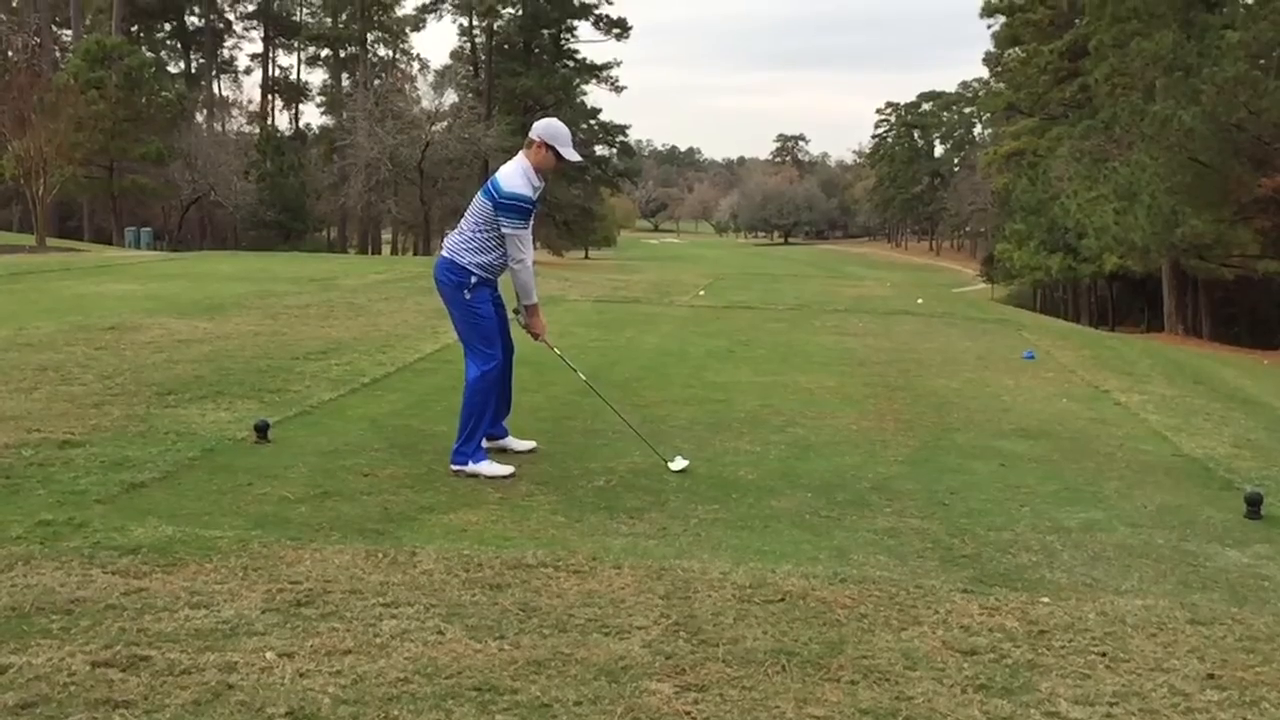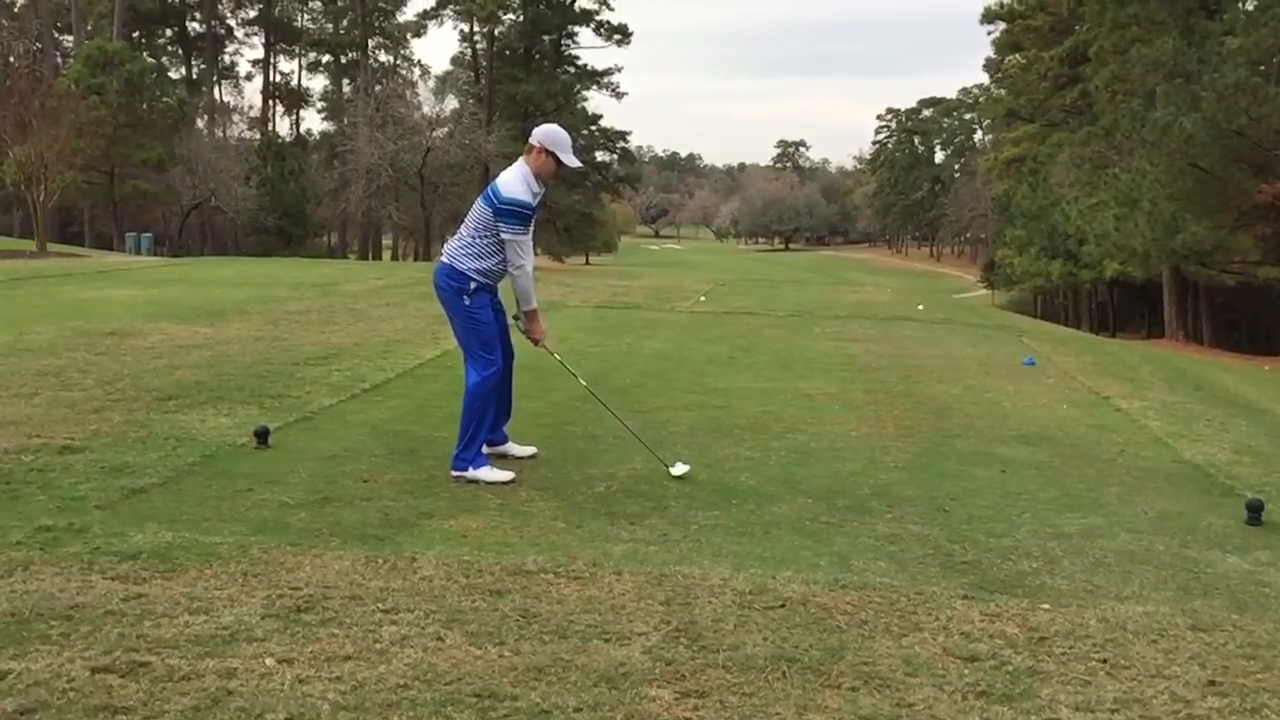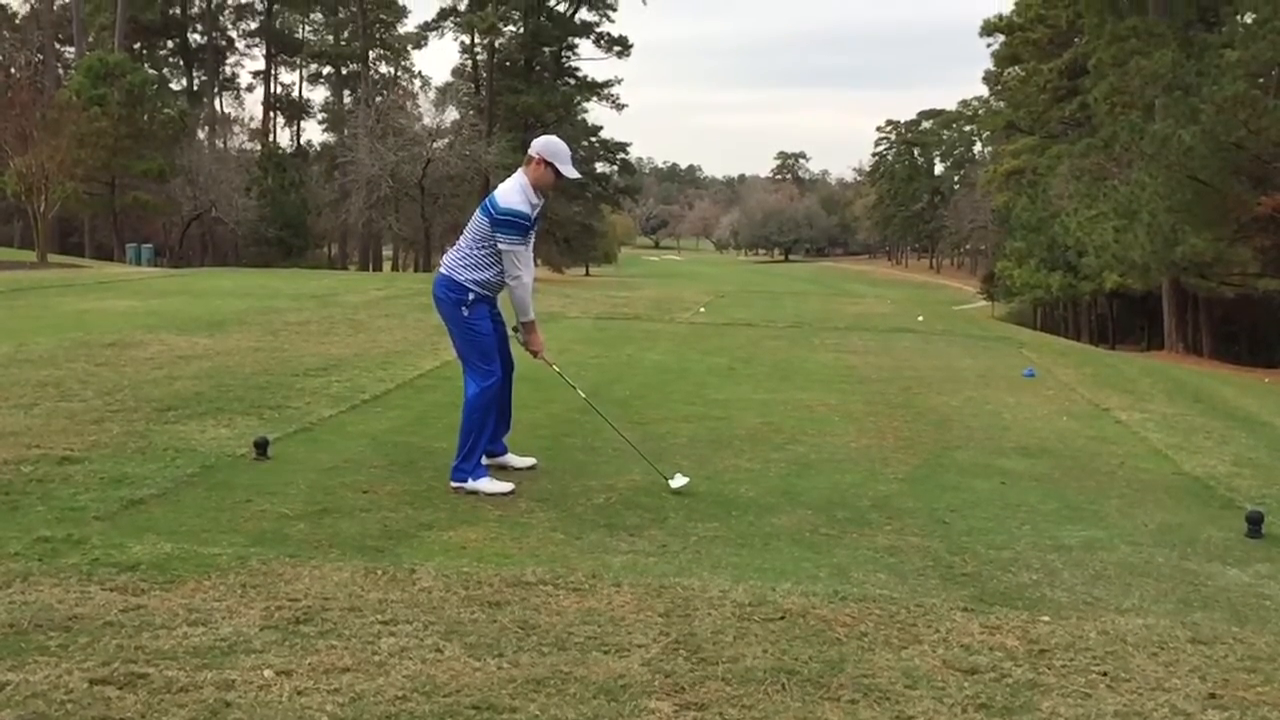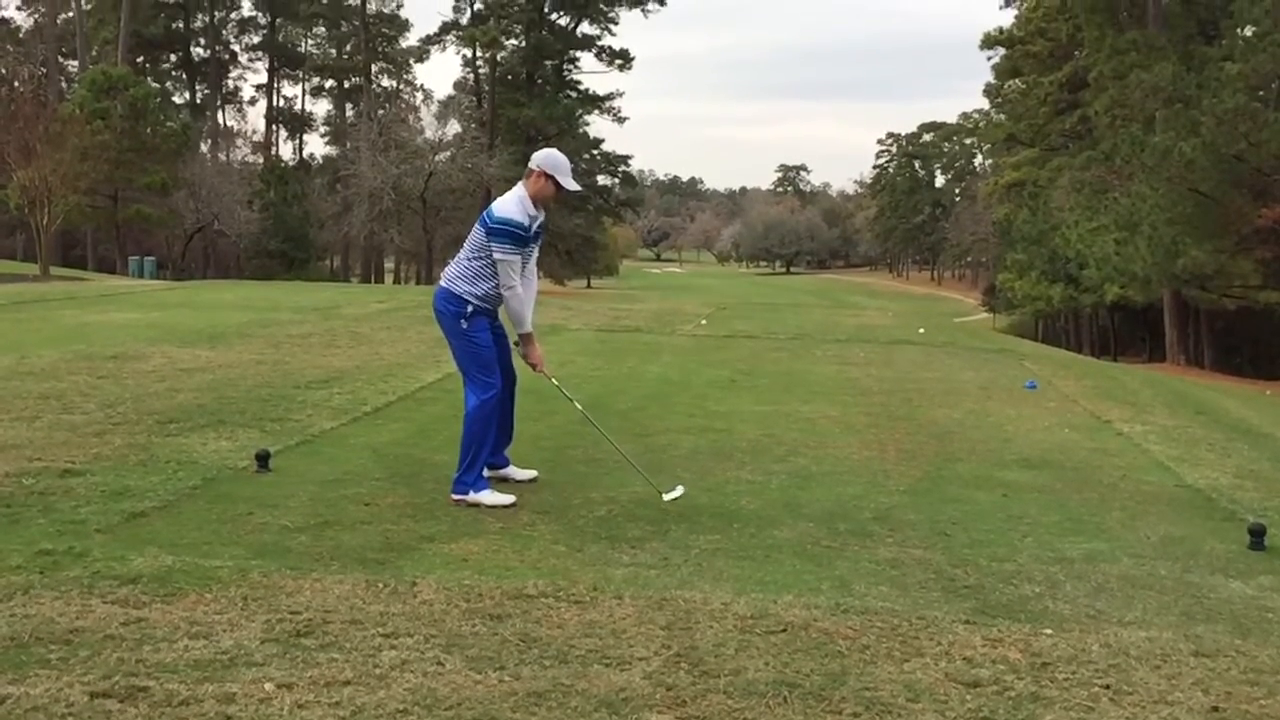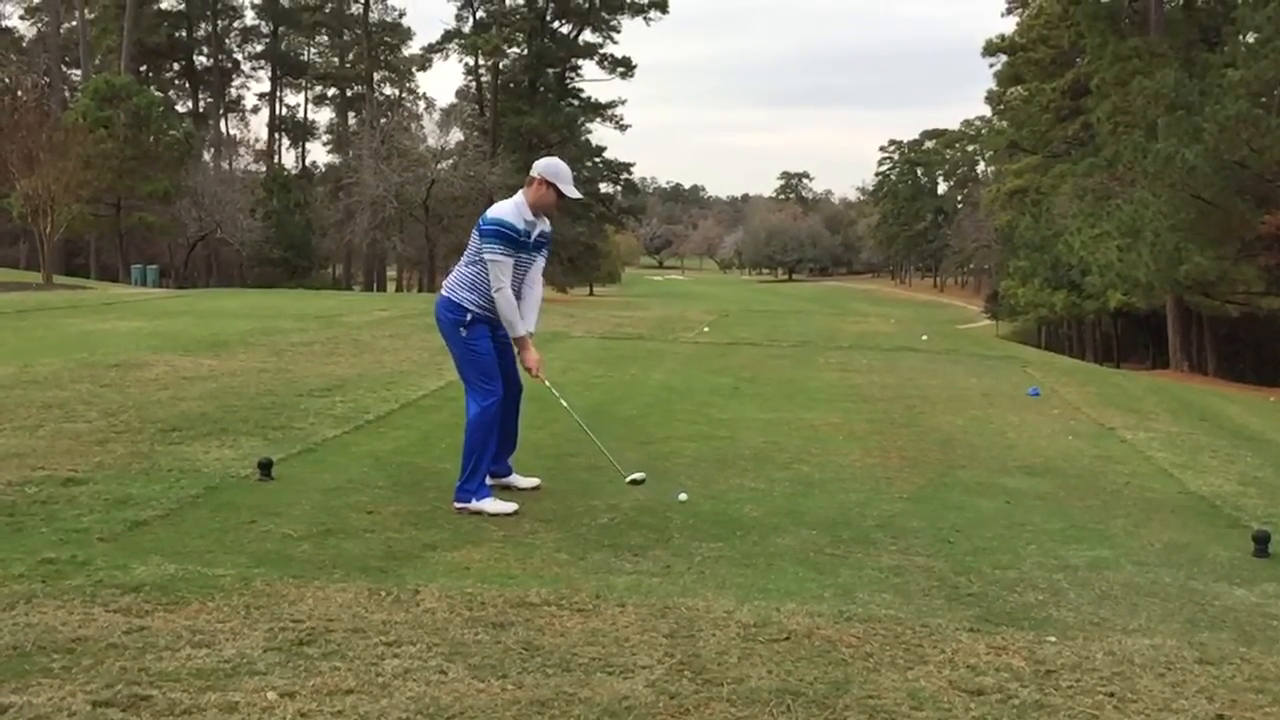
dt=1s
person 1, frame 1
left shoulder: (522, 177)
right shoulder: (515, 188)
left elbow: (519, 253)
right elbow: (519, 258)
left wrist: (526, 304)
right wrist: (533, 311)
left hip: (476, 275)
right hip: (461, 275)
left knee: (502, 353)
right knee: (486, 361)
left ankle: (494, 432)
right ankle: (467, 455)
person 1, frame 2
left shoulder: (524, 184)
right shoulder: (515, 194)
left elbow: (521, 259)
right elbow: (518, 264)
left wrist: (525, 309)
right wrist: (532, 316)
left hip: (477, 280)
right hip: (461, 281)
left knee: (503, 358)
right knee: (486, 366)
left ankle: (493, 437)
right ankle: (467, 461)
person 1, frame 3
left shoulder: (529, 199)
right shoulder: (512, 205)
left elbow: (525, 264)
right elbow: (515, 274)
left wrist: (525, 321)
right wrist: (530, 327)
left hip: (477, 292)
right hip: (459, 291)
left knee: (503, 369)
right knee: (485, 376)
left ankle: (493, 448)
right ankle: (466, 472)
person 1, frame 4
left shoulder: (535, 216)
right shoulder: (508, 216)
left elbow: (528, 276)
right elbow: (510, 286)
left wrist: (526, 333)
right wrist: (529, 340)
left hip: (481, 306)
right hip: (459, 304)
left knee: (505, 381)
right knee: (485, 388)
left ankle: (495, 461)
right ankle: (468, 485)
person 1, frame 5
left shoulder: (542, 228)
right shoulder: (502, 219)
left elbow: (532, 284)
right elbow: (501, 289)
left wrist: (528, 338)
right wrist: (523, 345)
left hip: (488, 315)
right hip: (460, 311)
left knee: (510, 389)
right knee: (486, 396)
left ankle: (498, 468)
right ankle: (470, 493)
